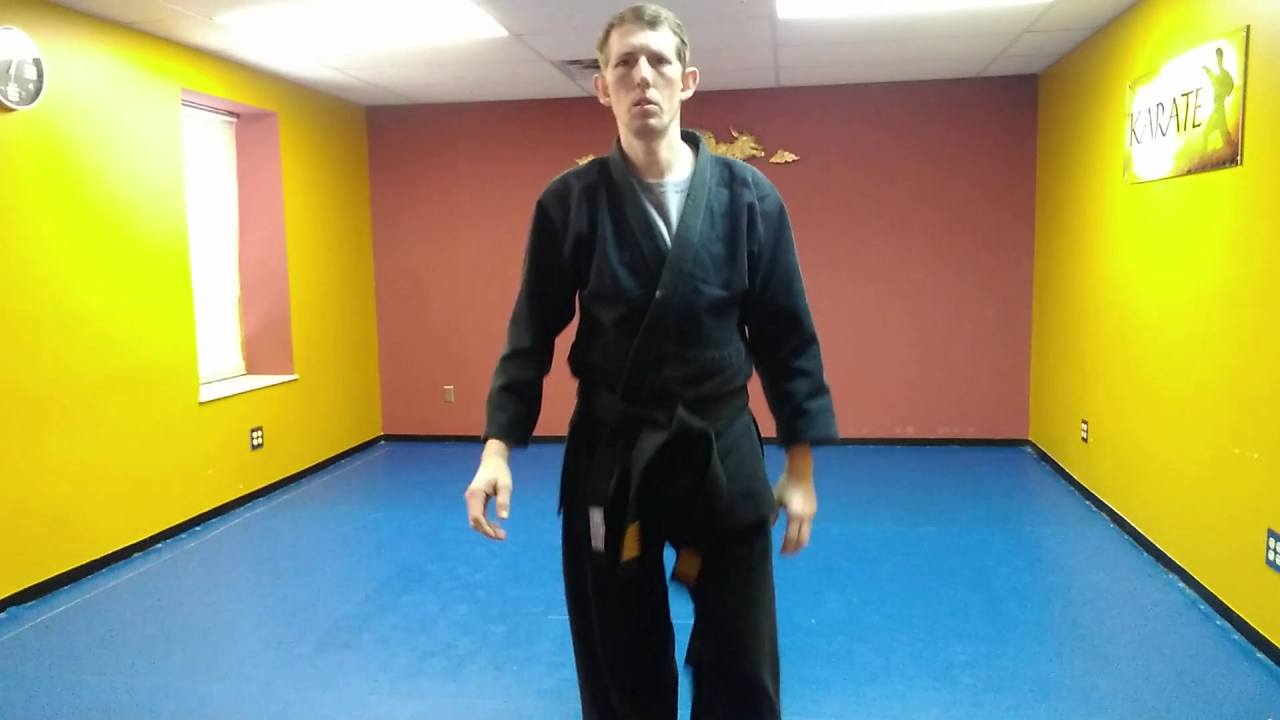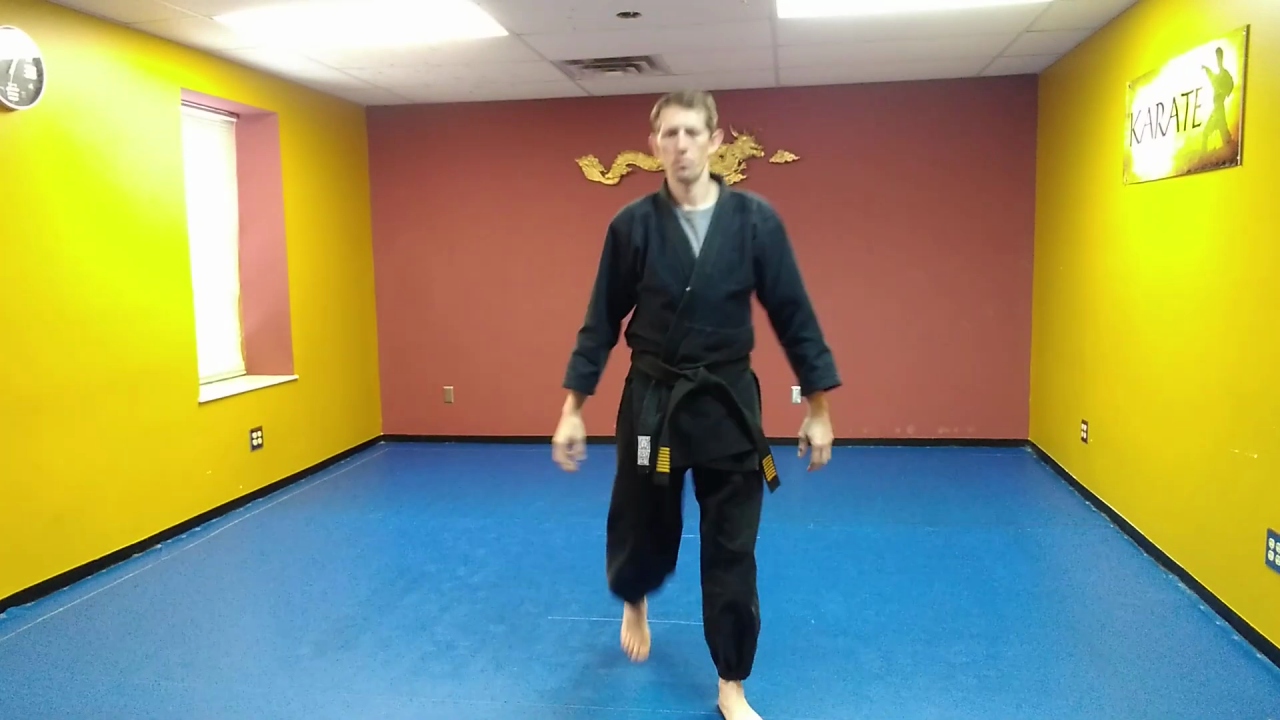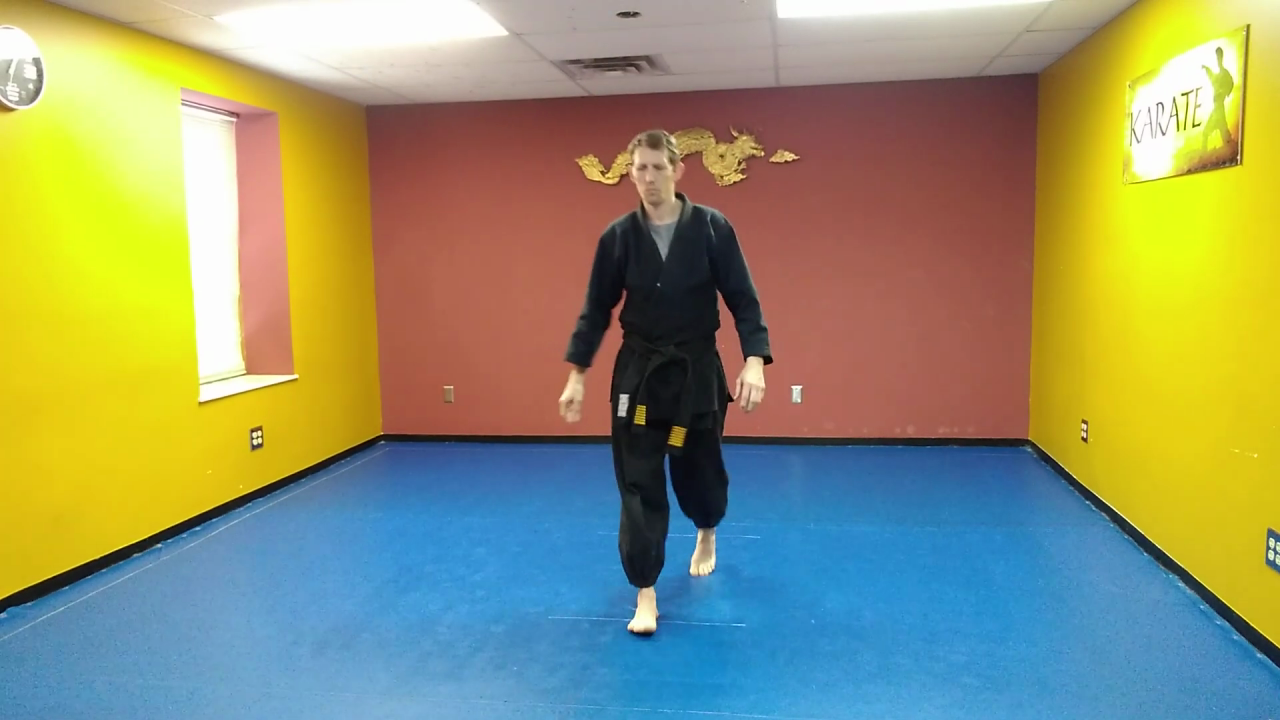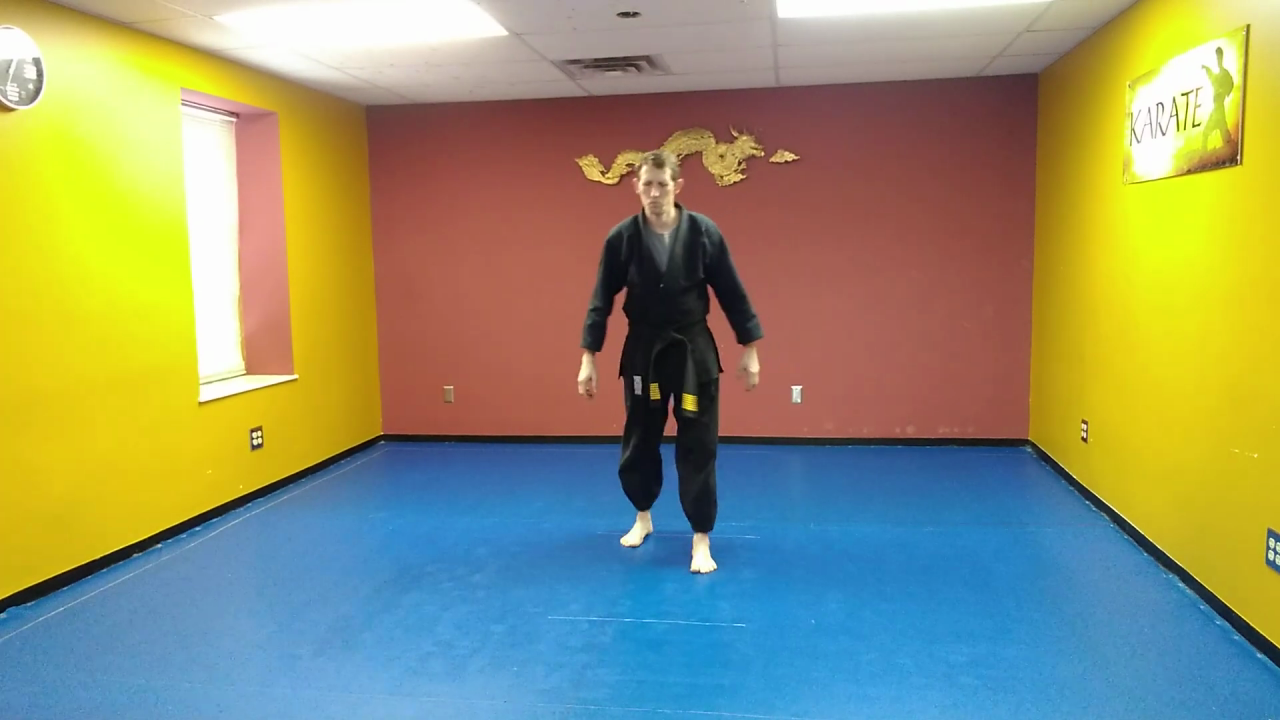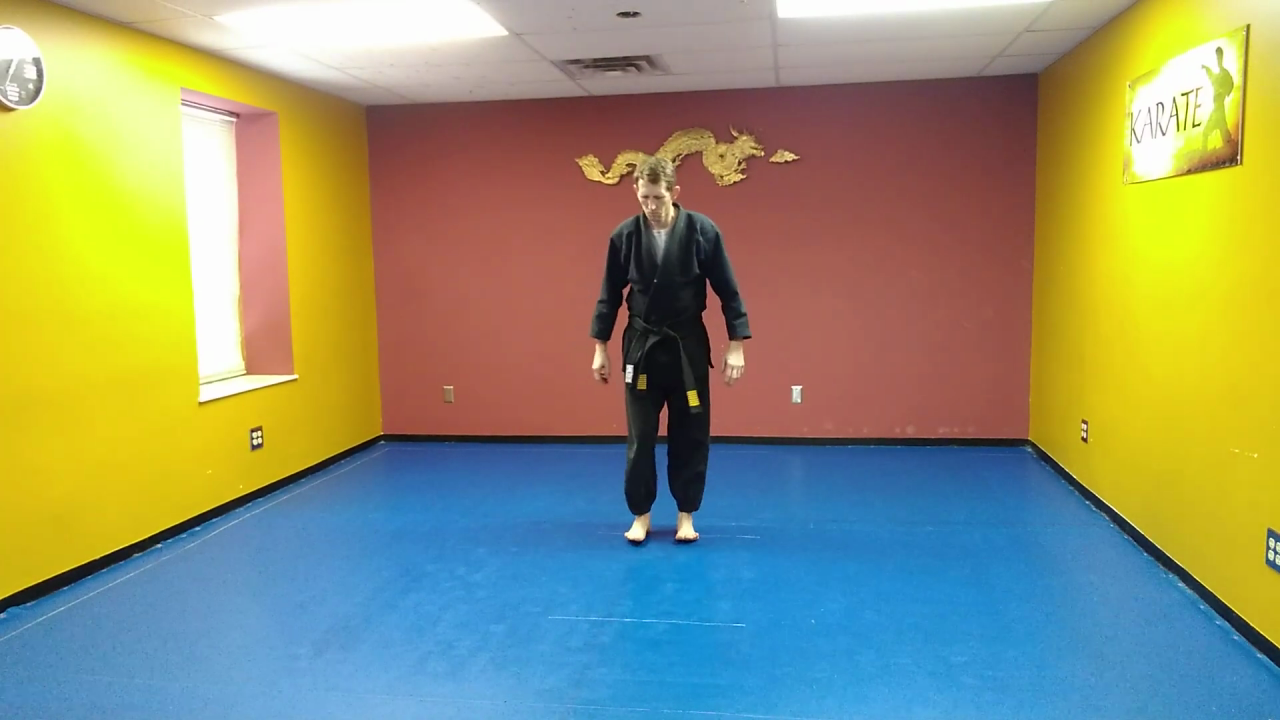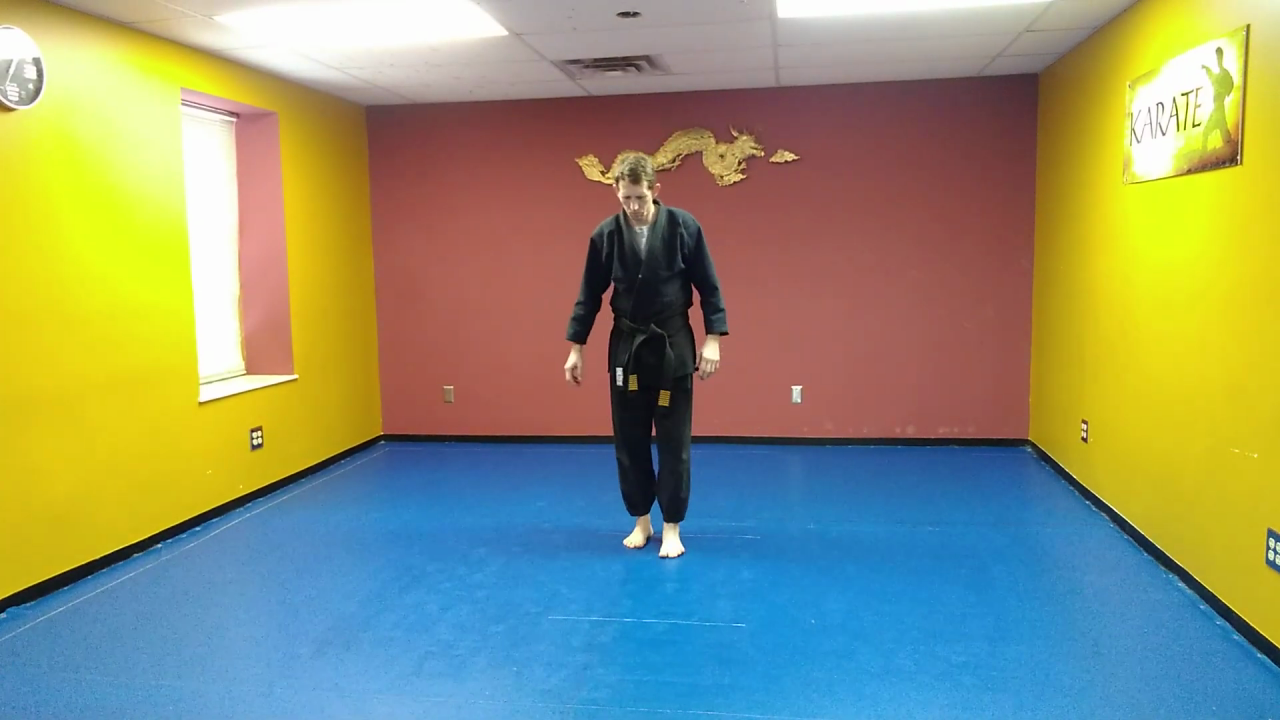
dt=0.7s
person 1, frame 1
left shoulder: (749, 197)
right shoulder: (567, 203)
left elbow: (787, 340)
right elbow: (531, 336)
left wrist: (798, 467)
right wrist: (499, 447)
left hip: (720, 454)
right hip: (609, 456)
left knee: (738, 662)
right knee: (620, 660)
person 1, frame 2
left shoulder: (755, 218)
right shoulder: (632, 223)
left elbow: (793, 315)
right elbow: (601, 319)
left wrist: (818, 406)
right wrist: (573, 407)
left hip: (729, 399)
right hip: (653, 398)
left knee: (732, 550)
right knee: (643, 532)
right ankle: (634, 608)
person 1, frame 3
left shoulder: (712, 227)
right shoulder: (617, 236)
left elbow: (743, 299)
right elbow: (596, 309)
left wrist: (754, 360)
right wrist: (576, 374)
left hip: (696, 368)
right hip: (638, 369)
left knee: (700, 472)
right knee: (639, 482)
left ankle: (705, 535)
right ankle: (646, 596)
person 1, frame 4
left shoulder: (704, 232)
right shoulder: (622, 237)
left elbow: (731, 293)
right elbow: (602, 298)
left wrist: (749, 348)
right wrist: (588, 357)
left hip: (693, 349)
right hip: (644, 349)
left knee: (700, 446)
right knee: (639, 442)
left ankle: (701, 540)
right ankle: (643, 515)
person 1, frame 5
left shoulder: (702, 230)
right shoulder: (624, 235)
left elbow: (728, 291)
right elbow: (610, 294)
left wrist: (736, 344)
right wrist: (600, 347)
left hip: (687, 344)
right hip: (641, 344)
left knee: (690, 437)
right knee: (640, 437)
left ankle: (685, 515)
right ankle: (641, 516)
person 1, frame 6
left shoulder: (683, 226)
right shoulder: (605, 234)
left elbow: (708, 286)
right elbow: (589, 294)
left wrist: (713, 338)
right wrist: (576, 348)
left hip: (673, 344)
right hip: (627, 344)
left knee: (673, 439)
right knee: (630, 439)
left ankle: (671, 528)
right ankle: (642, 520)
